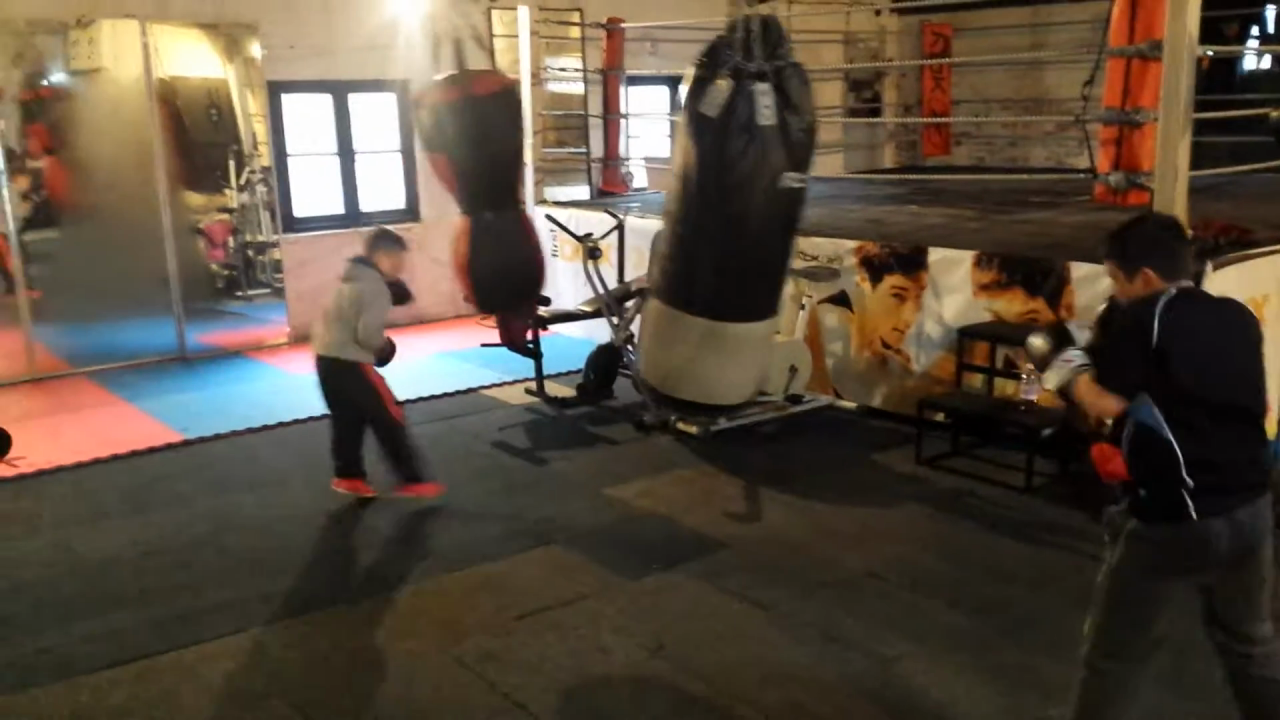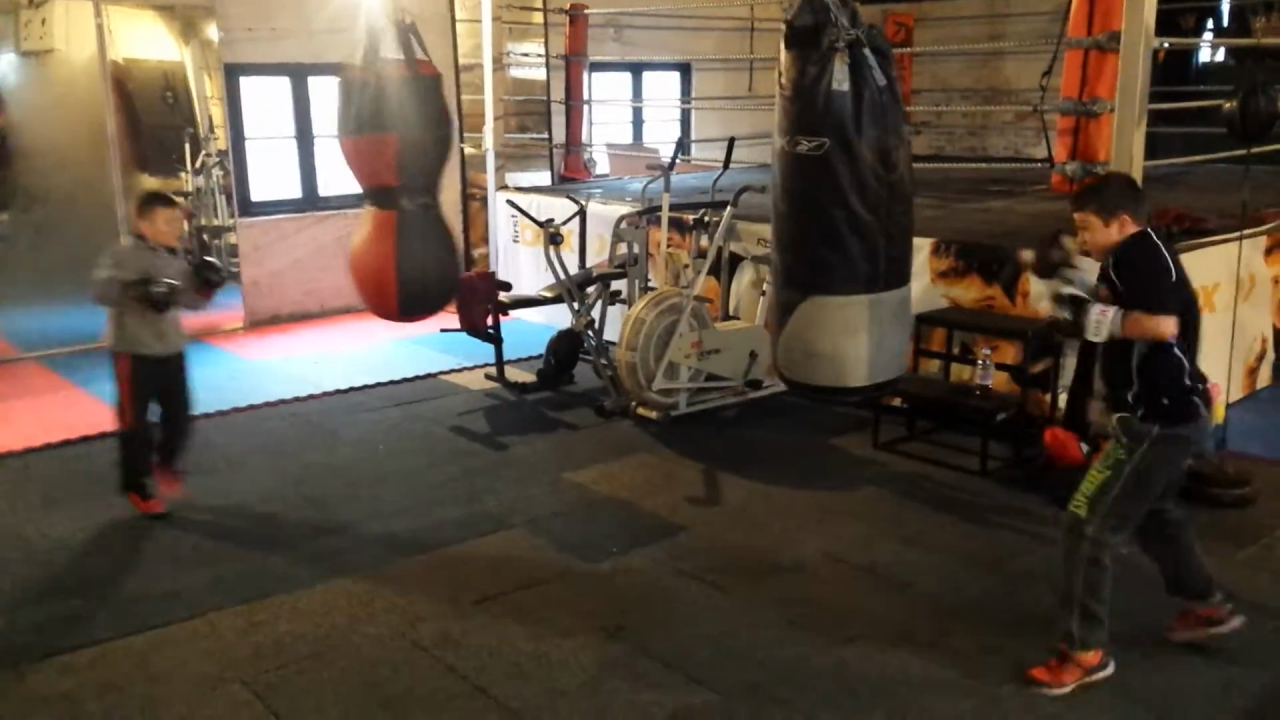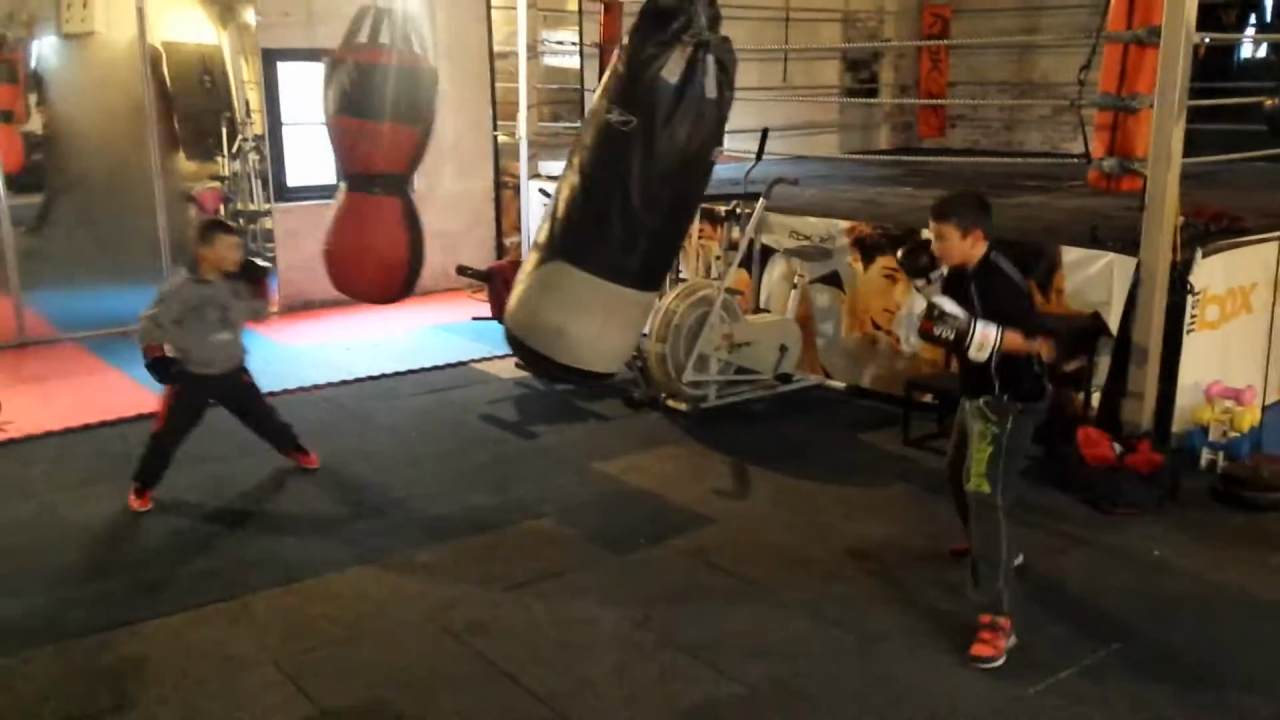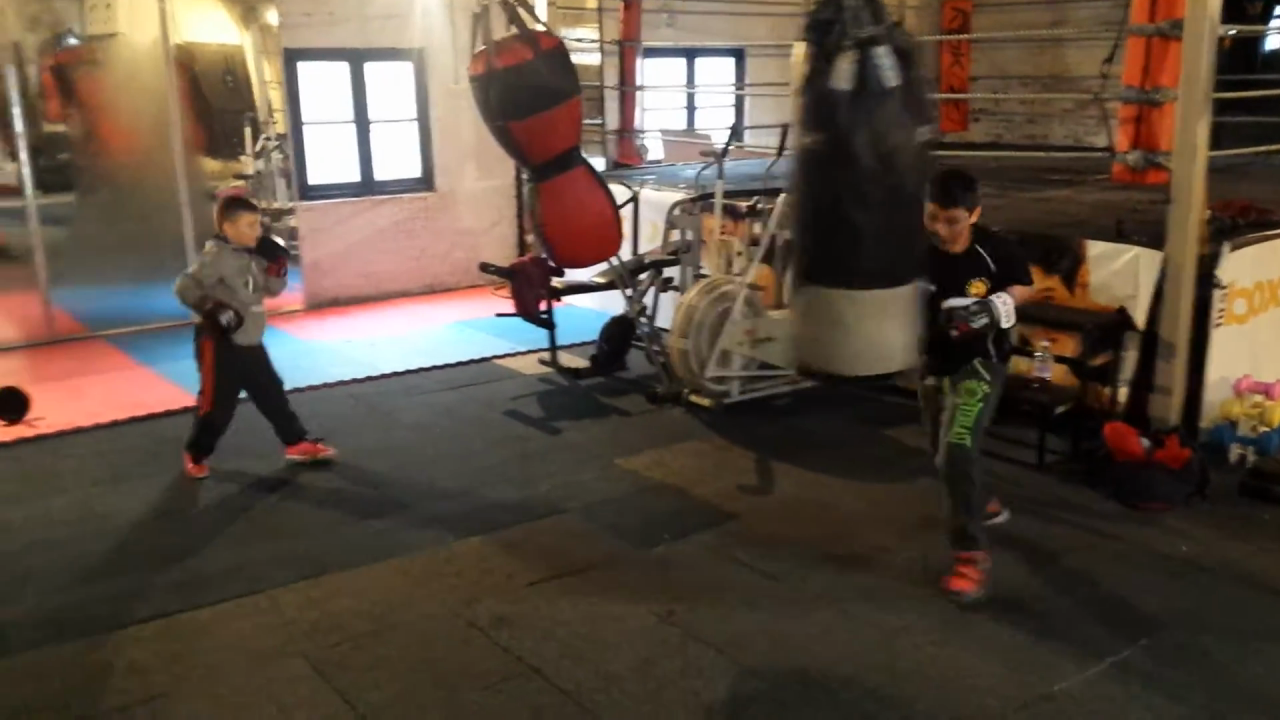
dt=1s
person 1, frame 1
left shoulder: (1142, 319)
right shoulder: (1237, 318)
left elbow: (1104, 403)
left wrist: (1064, 362)
left hip: (1173, 522)
left knee: (1112, 660)
person 1, frame 2
left shoulder: (1142, 254)
right shoulder: (1139, 255)
left elbow: (1163, 326)
left wrist: (1092, 316)
right wrist: (1073, 295)
left hip: (1160, 420)
right hip: (1178, 413)
left knee: (1089, 526)
right knee: (1153, 512)
left ankle: (1086, 651)
right ankle: (1206, 605)
person 1, frame 3
left shoulder: (1001, 280)
right shoulder: (963, 270)
left elbow: (1036, 344)
right elbow: (951, 313)
left wrist: (968, 332)
left hip: (1009, 403)
right hip: (978, 396)
left knee: (985, 497)
right knee: (960, 475)
left ankle: (997, 620)
right ankle: (995, 552)
person 1, frame 4
left shoulder: (995, 248)
left elbow: (1025, 288)
left wrist: (992, 309)
left hip: (977, 364)
right hip: (933, 363)
left knee: (956, 450)
right knee: (943, 448)
left ankle: (971, 551)
right ankle: (983, 506)
person 2, frame 1
left shoulder: (353, 278)
right shoulder: (375, 287)
right elbow: (368, 333)
right wrist: (384, 346)
left hip: (327, 358)
right hip: (349, 361)
left knee: (348, 421)
right knee: (388, 419)
left ankle: (348, 476)
right ankle: (411, 481)
person 2, frame 2
left shoulder: (177, 259)
right shoulder: (125, 255)
left elbow: (192, 300)
right elbow: (101, 288)
left wrist: (206, 286)
right wrist: (137, 290)
left hip: (171, 352)
right hip: (134, 354)
left knee: (178, 415)
right knee: (134, 424)
left ankle: (165, 465)
right ankle: (136, 489)
person 2, frame 3
left shoulder: (235, 282)
right shoulder: (183, 287)
left elbow: (256, 313)
right elbow: (150, 324)
left wrist: (257, 288)
right wrist: (154, 353)
left hip: (230, 368)
right hip: (191, 373)
left knee: (259, 413)
right knee: (169, 430)
left ankle: (292, 448)
right ankle: (142, 485)
person 2, frame 4
left shoulder: (253, 255)
right shoulder: (216, 257)
left elbow: (272, 289)
right elbow: (186, 287)
left wrist: (277, 265)
right wrist: (212, 310)
left hip: (249, 342)
right hip: (219, 341)
left knee: (272, 393)
right knee: (217, 404)
left ankle: (299, 442)
right ankle: (196, 453)
